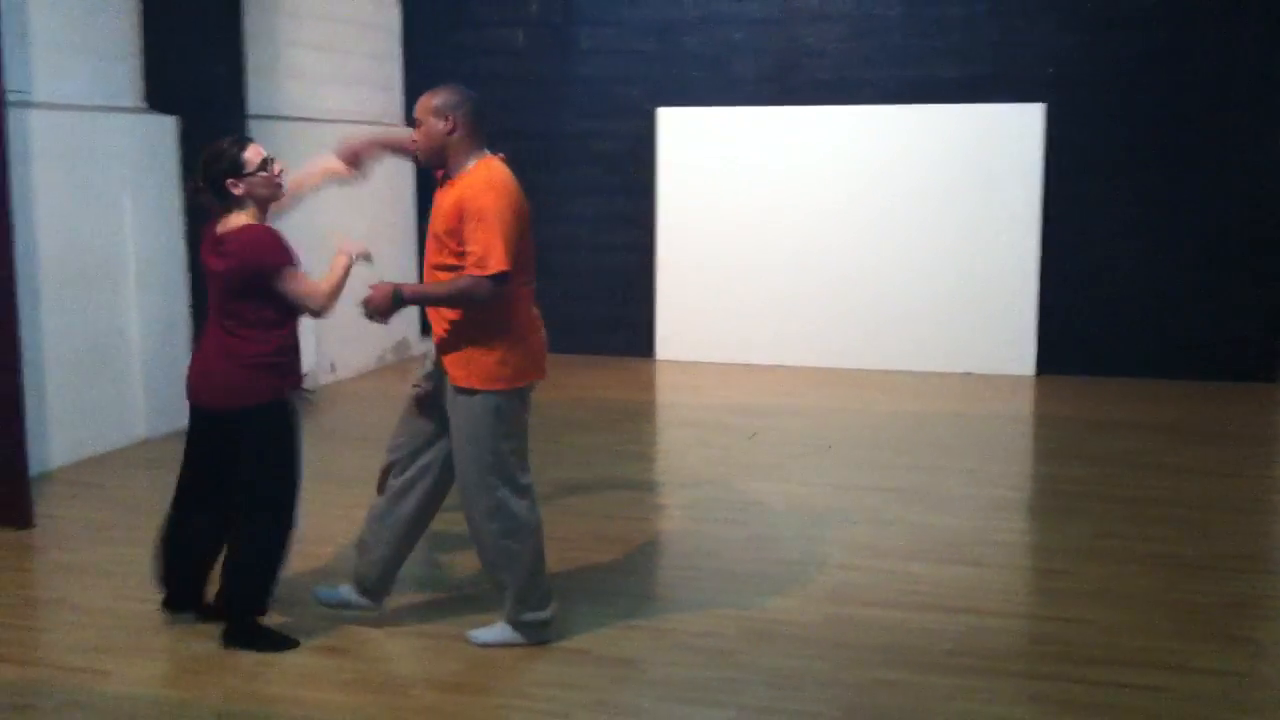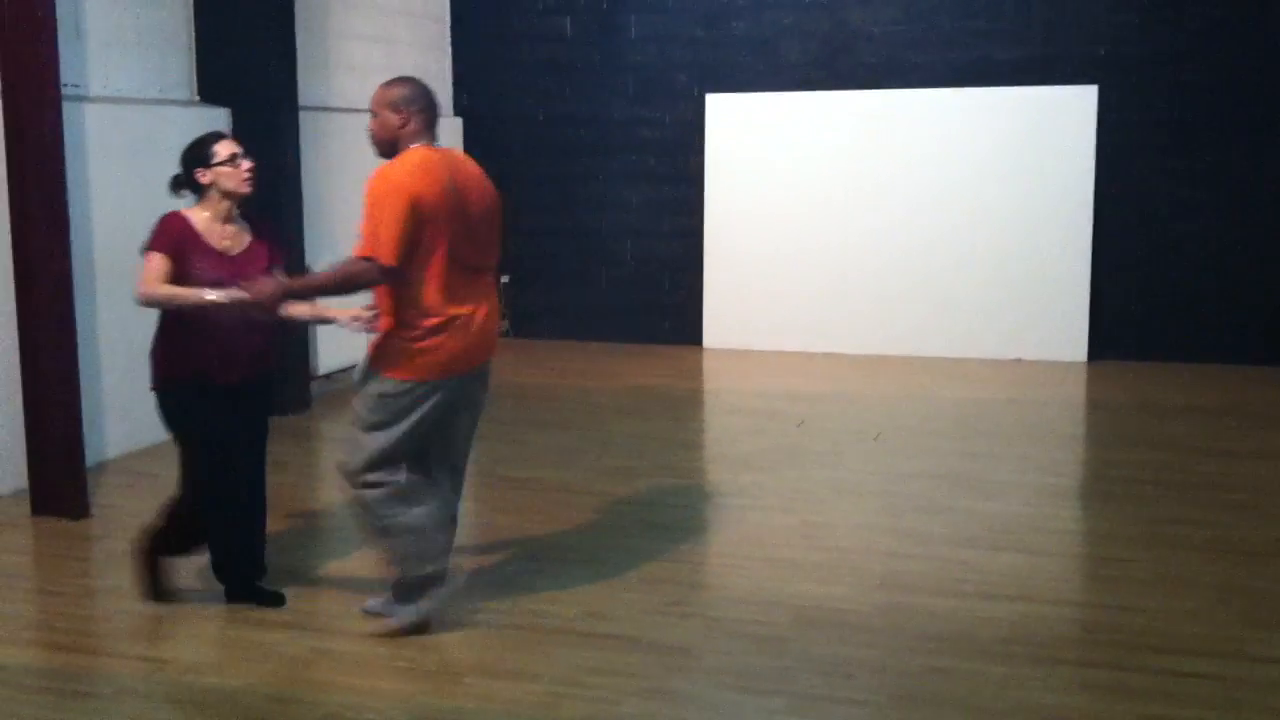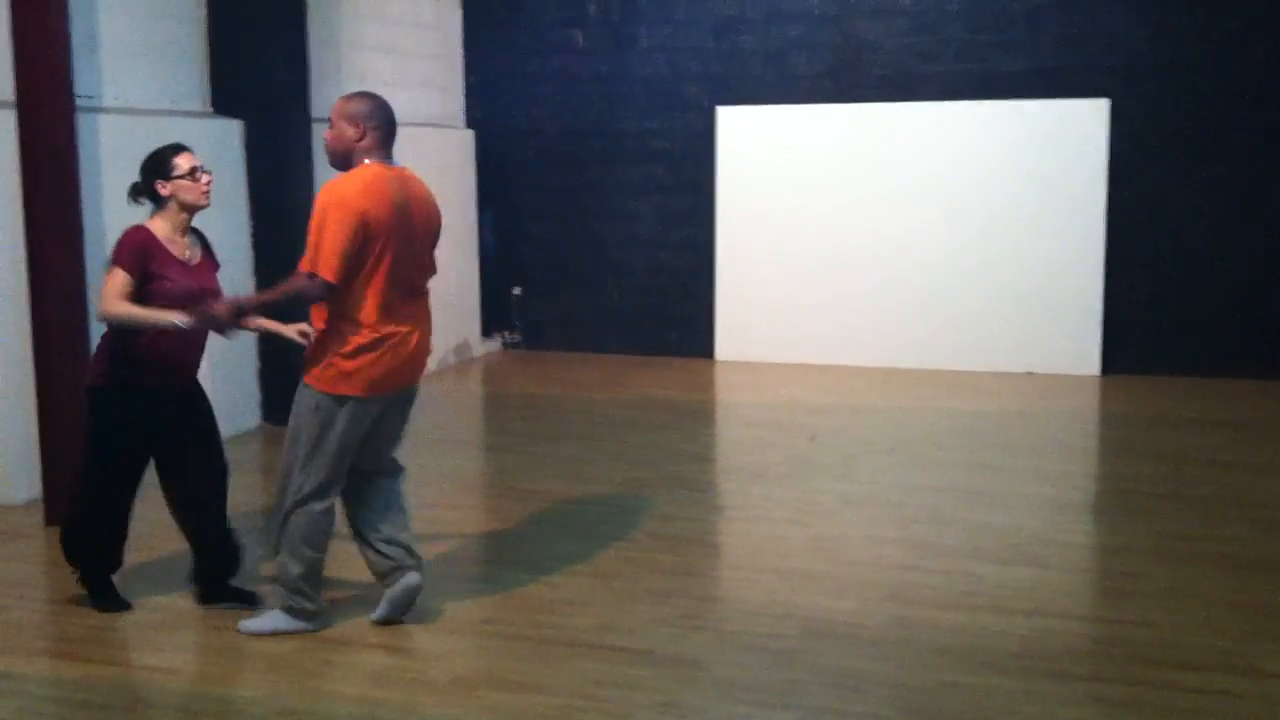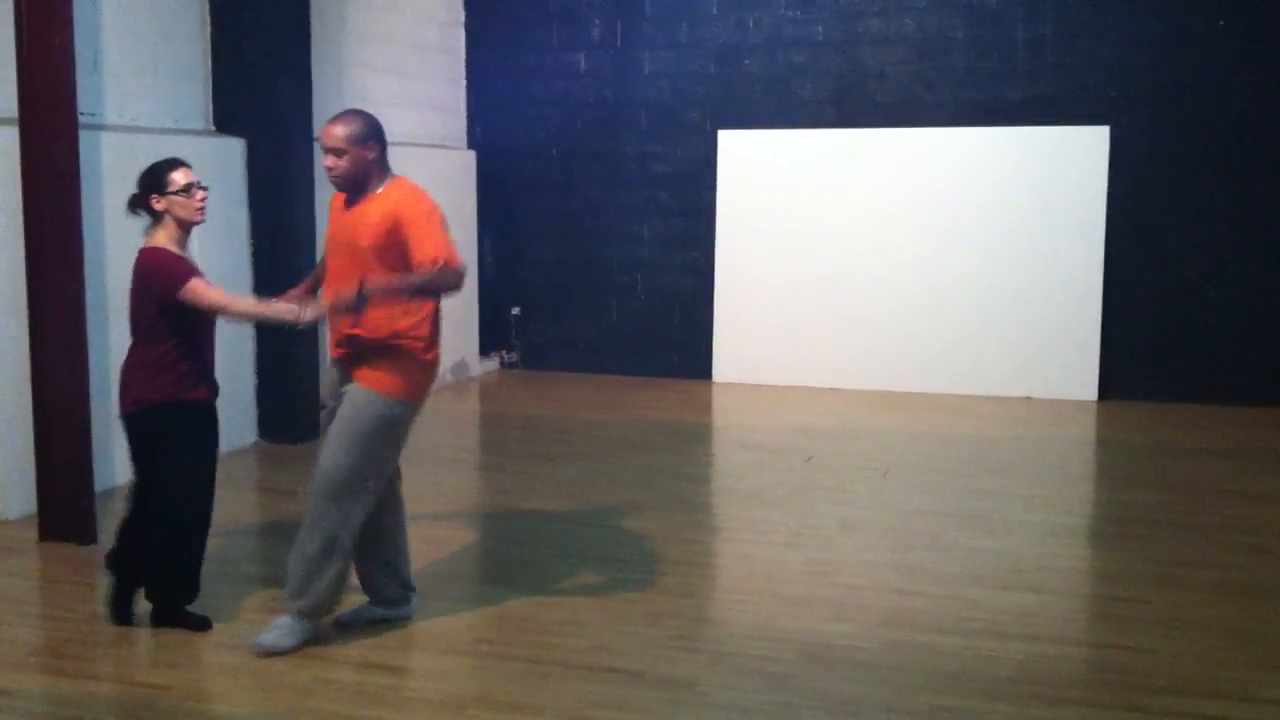
dt=0.4s
person 1, frame 1
left shoulder: (484, 188)
right shoulder: (462, 169)
left elbow: (487, 285)
right elbow: (428, 148)
left wrist: (401, 294)
right wrist: (381, 143)
left hip: (488, 363)
right hip: (457, 355)
left knee: (492, 492)
right knee: (410, 467)
left ankle: (529, 617)
right ankle: (368, 585)
person 1, frame 2
left shoulder: (397, 178)
right shoulder: (473, 174)
left elbow: (372, 268)
left wrist: (288, 288)
left hip: (420, 353)
right hip: (474, 346)
left knee: (370, 467)
right knee: (439, 472)
left ankle: (423, 579)
right ankle: (416, 587)
person 1, frame 3
left shoulder: (344, 193)
right shoulder: (418, 192)
left elbow: (315, 285)
left wrist: (243, 305)
left hip: (352, 362)
right hip: (402, 357)
left knee: (307, 483)
right knee: (370, 469)
left ankle: (298, 605)
right ankle: (398, 569)
person 1, frame 4
left shoulder: (407, 205)
right shoulder: (342, 202)
left elbow: (448, 275)
left wrist: (368, 294)
right wrist: (311, 288)
left hip: (391, 366)
right hip: (351, 361)
left knee: (333, 481)
right knee: (371, 481)
left ankle: (303, 610)
right ankle: (391, 596)
person 2, frame 1
left shoulder: (225, 229)
right shoulder: (258, 240)
left elbow: (271, 197)
right elbow: (318, 302)
left wrist: (323, 168)
right wrist: (345, 257)
left hip: (213, 388)
right hip: (254, 393)
left knee: (203, 493)
right knee: (264, 503)
left ankle: (183, 592)
right ankle: (241, 618)
person 2, frame 2
left shoulder: (256, 236)
right shoulder: (175, 229)
left elbow: (283, 304)
right elbow: (149, 292)
left wrist: (337, 313)
right wrist: (214, 296)
left hip: (247, 379)
right hip: (188, 381)
left knee: (246, 480)
right knee: (214, 481)
left ankle: (241, 578)
right ankle: (161, 547)
person 2, frame 3
left shoulder: (199, 244)
right shoulder: (137, 242)
left elbow: (220, 305)
right elbow: (108, 308)
left wrist: (278, 326)
right wrist: (171, 319)
left hip: (177, 385)
right hip: (123, 385)
left knee: (203, 476)
right knee: (110, 484)
left ankle: (215, 578)
right ankle: (95, 578)
person 2, frame 4
left shoulder: (179, 256)
right shoulder: (157, 262)
left elbow: (212, 302)
right elbow: (223, 303)
left wrist: (274, 308)
right wrist: (303, 312)
left hip: (191, 399)
right hip: (158, 403)
left knee: (190, 503)
right knee: (166, 502)
left ankle: (169, 599)
right ankle: (126, 579)
